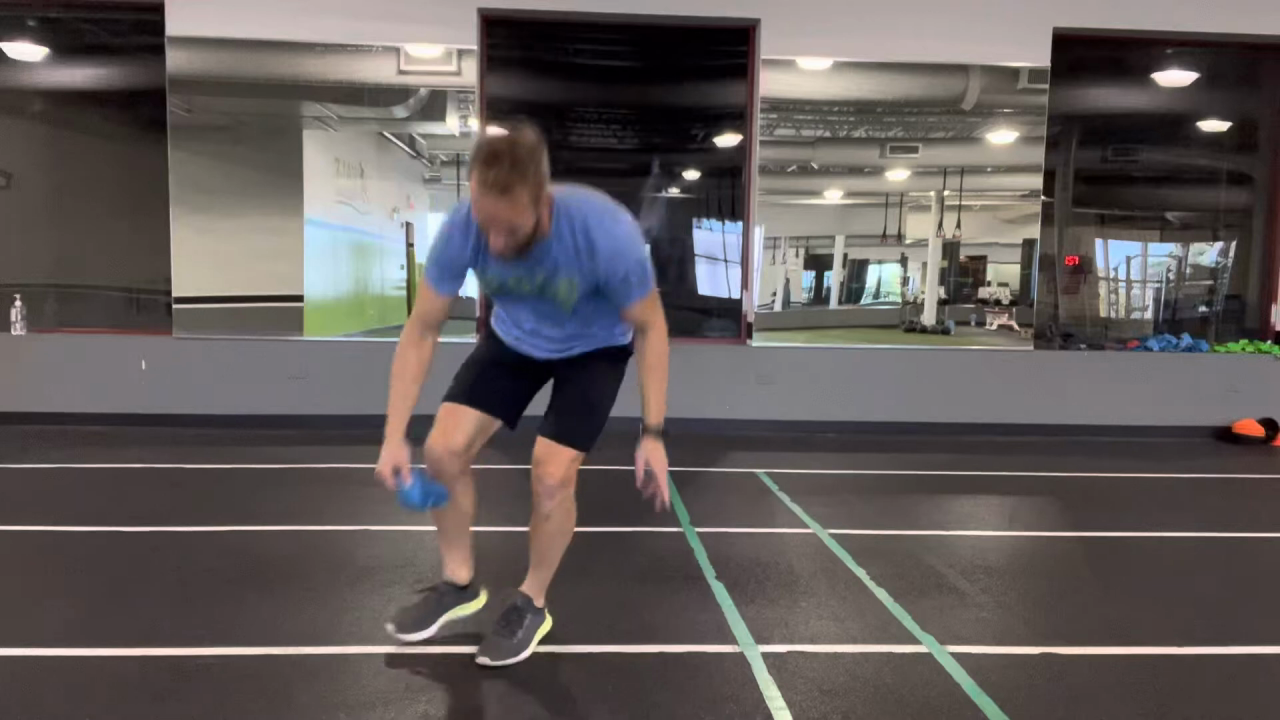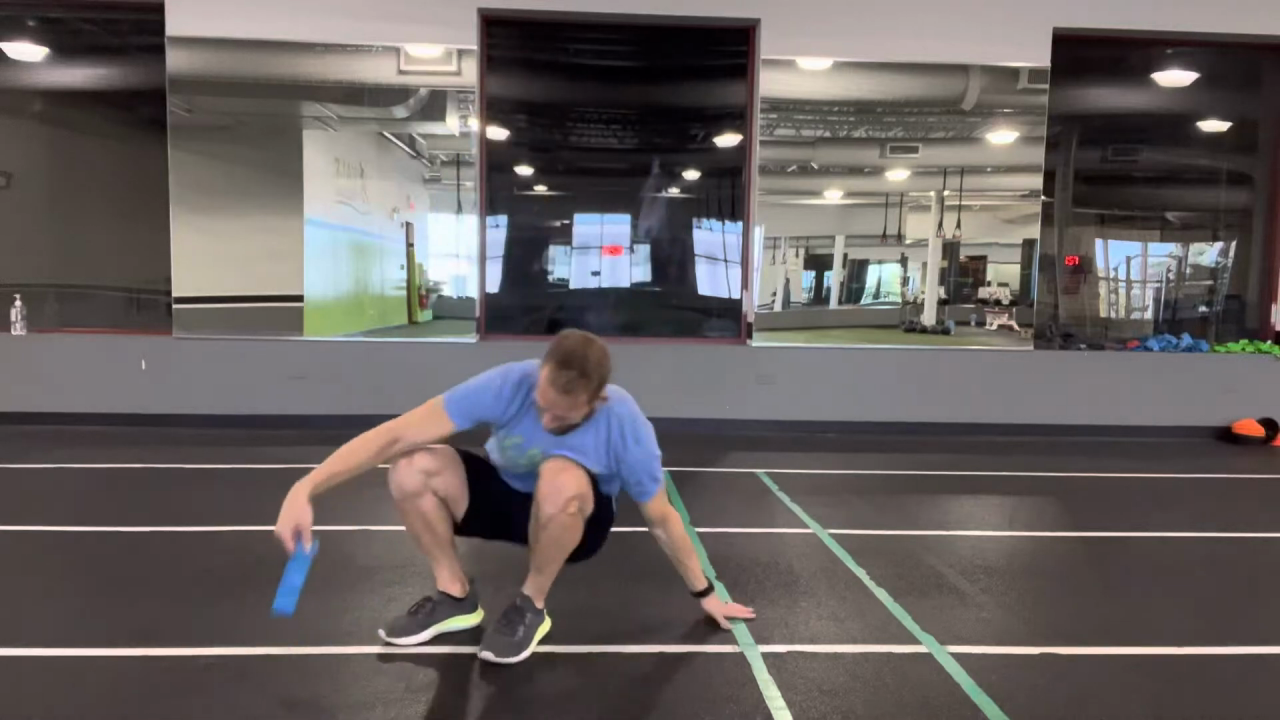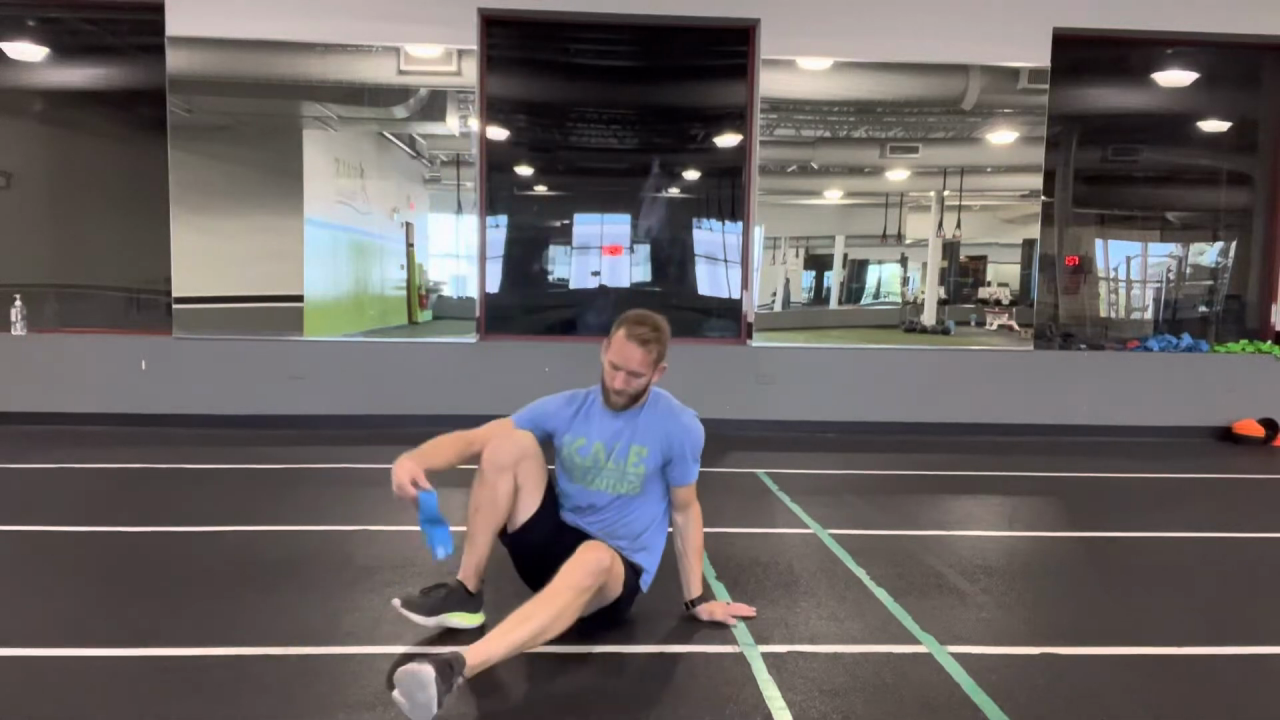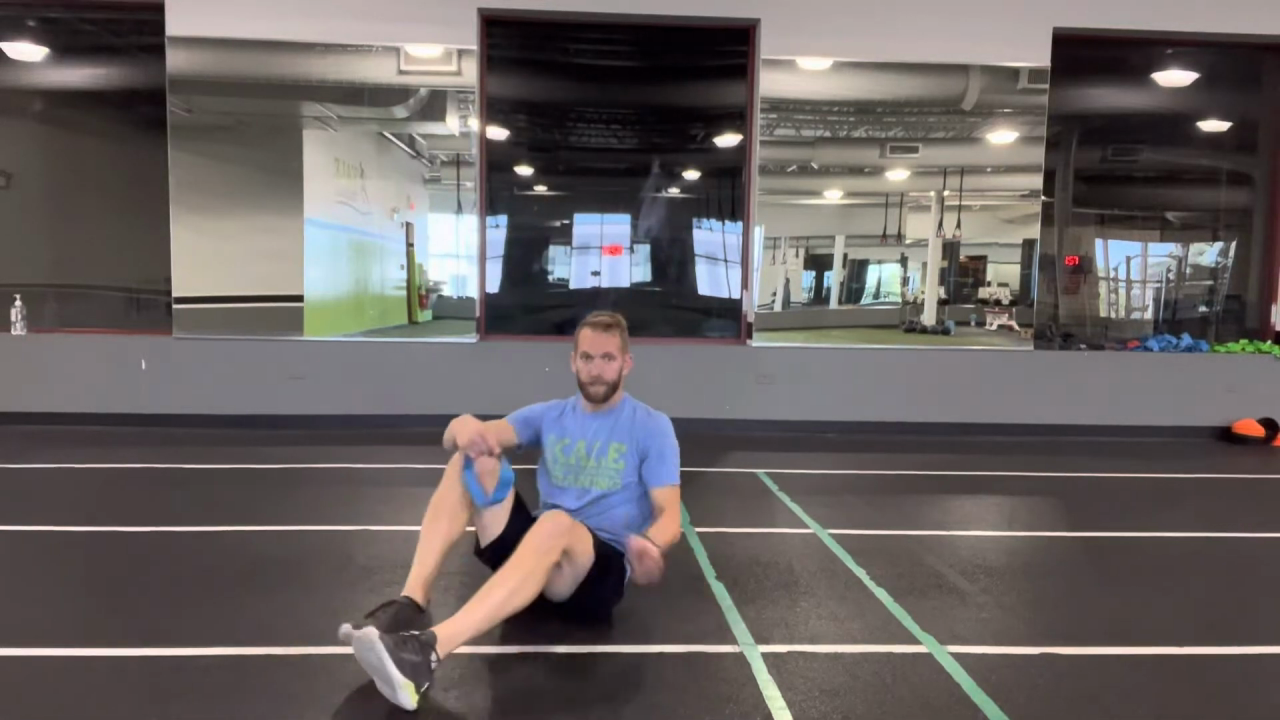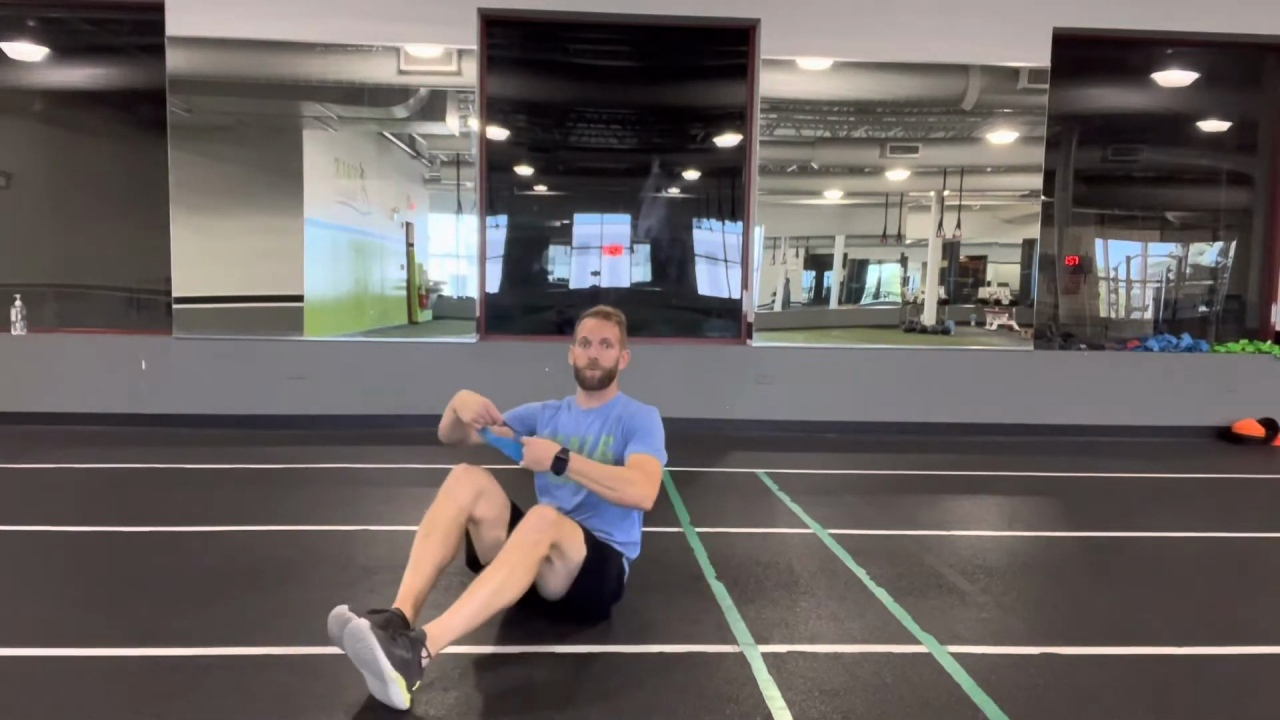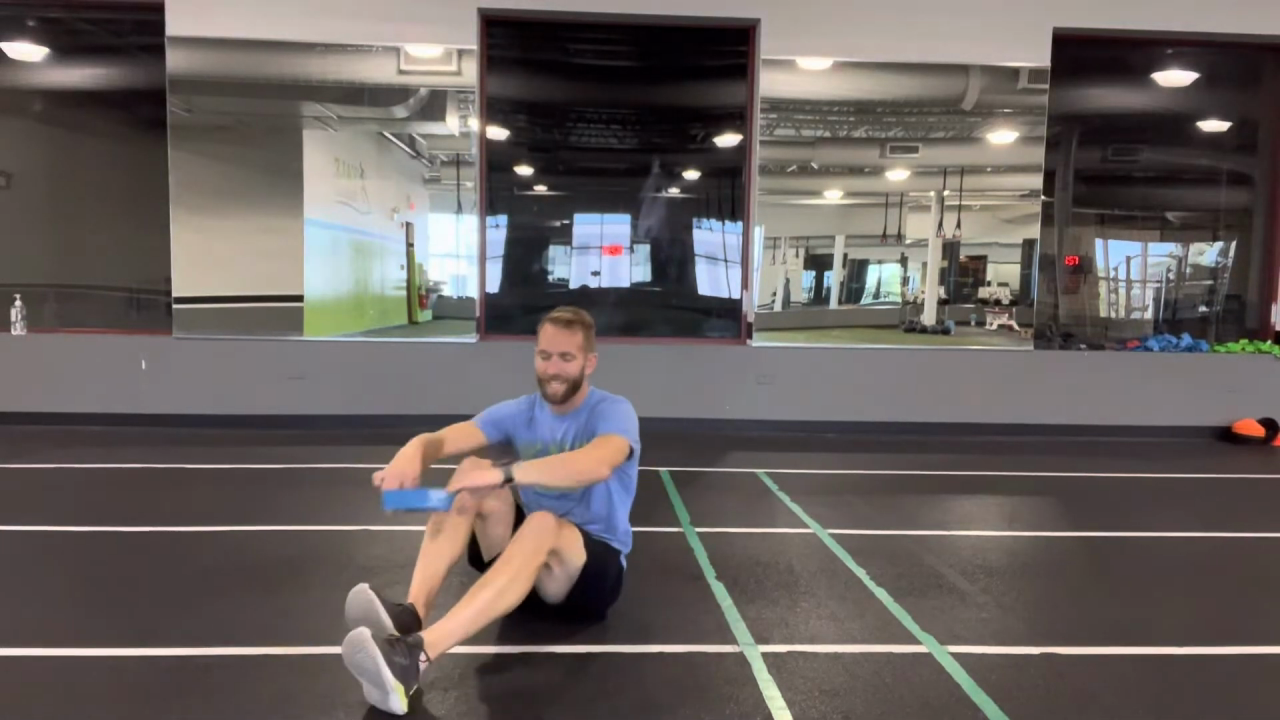
dt=0.5s
person 1, frame 1
left shoulder: (606, 233)
right shoulder: (462, 231)
left elbow: (649, 327)
right elbow: (421, 332)
left wrist: (652, 434)
right wrist: (394, 437)
left hip: (593, 348)
right hip: (513, 340)
left knee: (552, 471)
right knee: (442, 448)
left ankle: (530, 606)
right ankle: (459, 583)
person 1, frame 2
left shoulder: (628, 436)
right shoulder: (510, 385)
left elbow: (661, 518)
right elbow: (397, 433)
left wrist: (702, 592)
right wrist: (303, 490)
left hip: (573, 525)
right hip: (507, 488)
left knee: (560, 480)
right knee: (411, 471)
left ankle: (534, 606)
right ankle: (456, 596)
person 1, frame 3
left shoulder: (680, 428)
right shoulder: (566, 408)
left elbow: (685, 511)
right elbow: (474, 439)
left wrist: (696, 600)
right wrist: (411, 460)
left hip: (617, 574)
right hip: (555, 544)
left knee: (592, 560)
right knee: (514, 446)
left ankle: (452, 669)
right ankle: (466, 593)
person 1, frame 4
left shoulder: (652, 428)
right shoulder: (551, 415)
left elbow: (669, 514)
right elbow: (455, 439)
left wrist: (648, 544)
right wrist: (464, 428)
left hip: (600, 569)
right hip: (537, 553)
left knee: (555, 524)
right knee: (470, 462)
left ankle: (428, 651)
right ankle: (409, 605)
person 1, frame 5
left shoulder: (640, 419)
right shoulder: (546, 414)
left elbow: (642, 493)
right elbow: (452, 436)
left wrist: (560, 460)
right wrist: (460, 403)
left hip: (599, 568)
right hip: (534, 556)
left knee: (544, 519)
right knee: (468, 479)
left ankle: (418, 650)
right ankle: (399, 617)
person 1, frame 6
left shoulder: (613, 412)
right shoulder: (519, 411)
left elbow: (597, 466)
right elbow: (443, 441)
left wrist: (505, 474)
right wrist: (412, 455)
left hip: (592, 567)
right hip: (529, 558)
left knee: (542, 524)
right knee: (472, 468)
left ankle: (416, 653)
right ankle: (411, 615)
